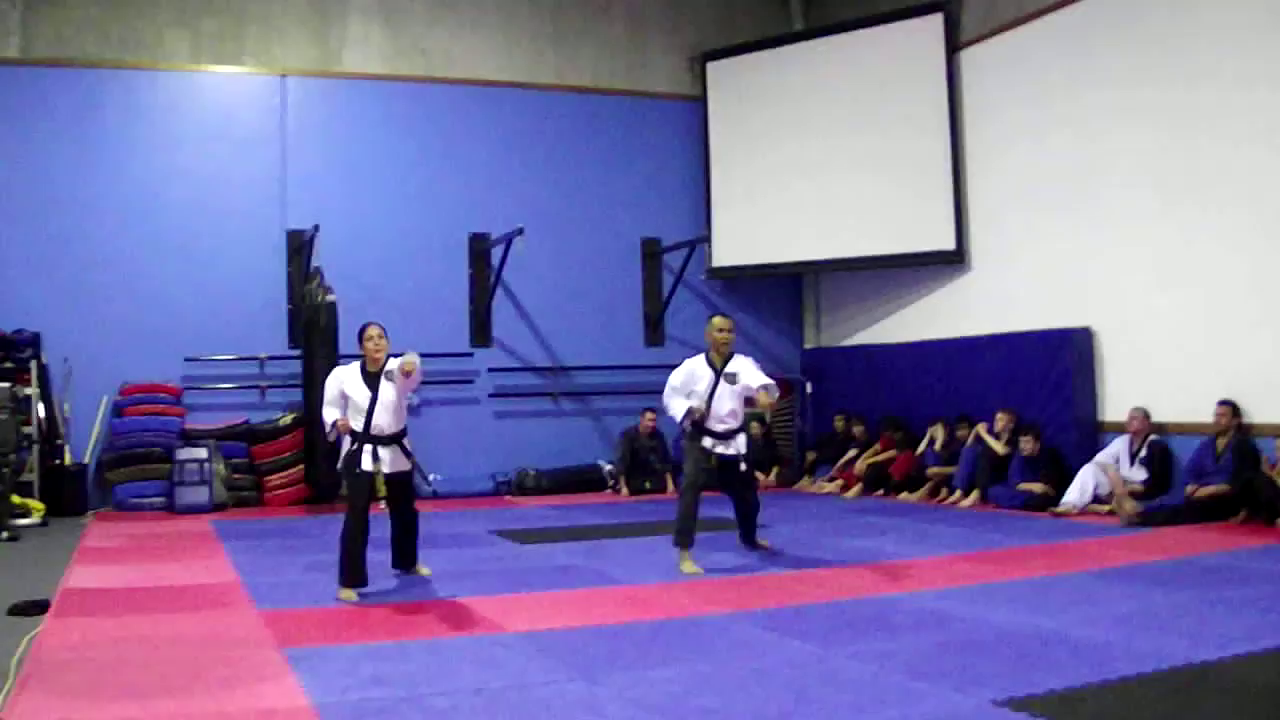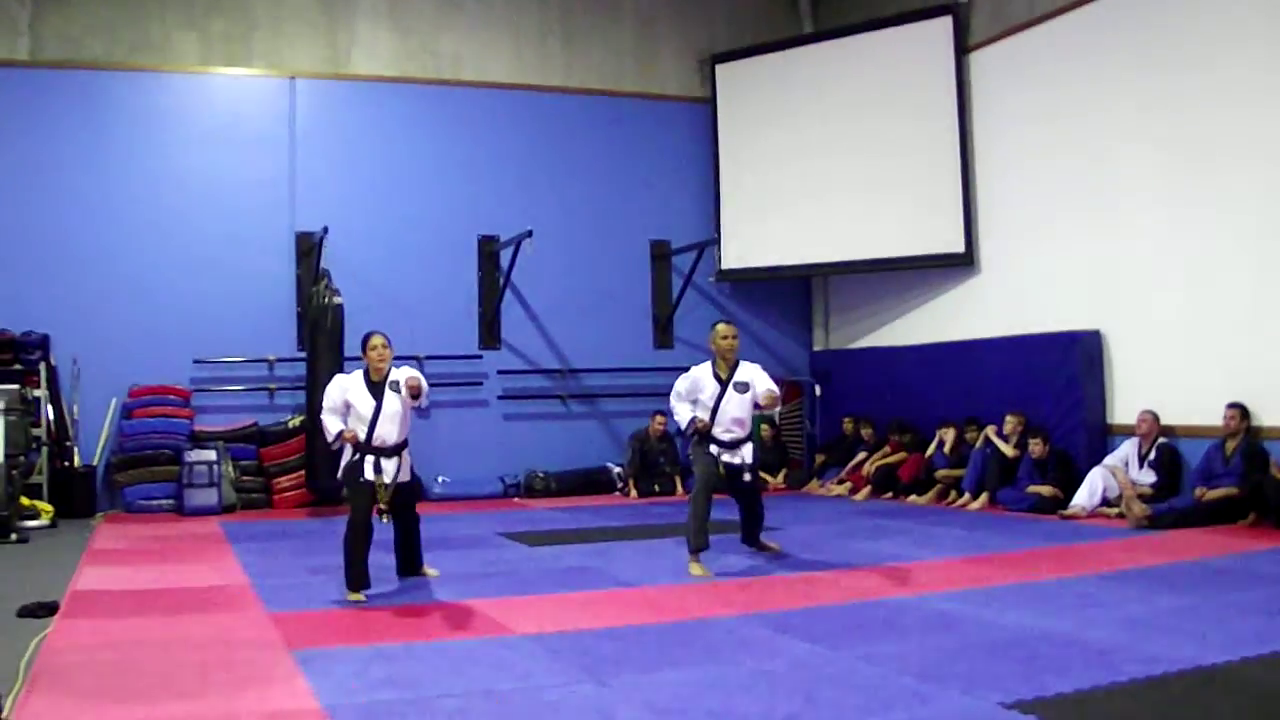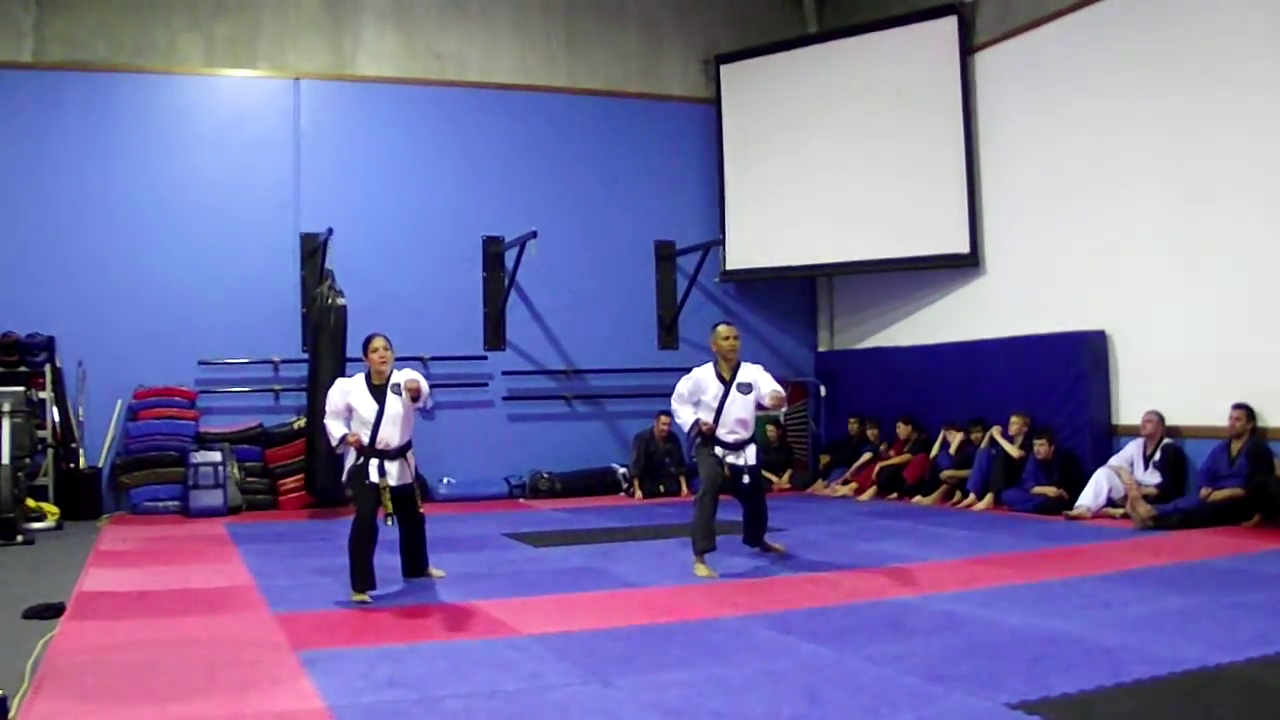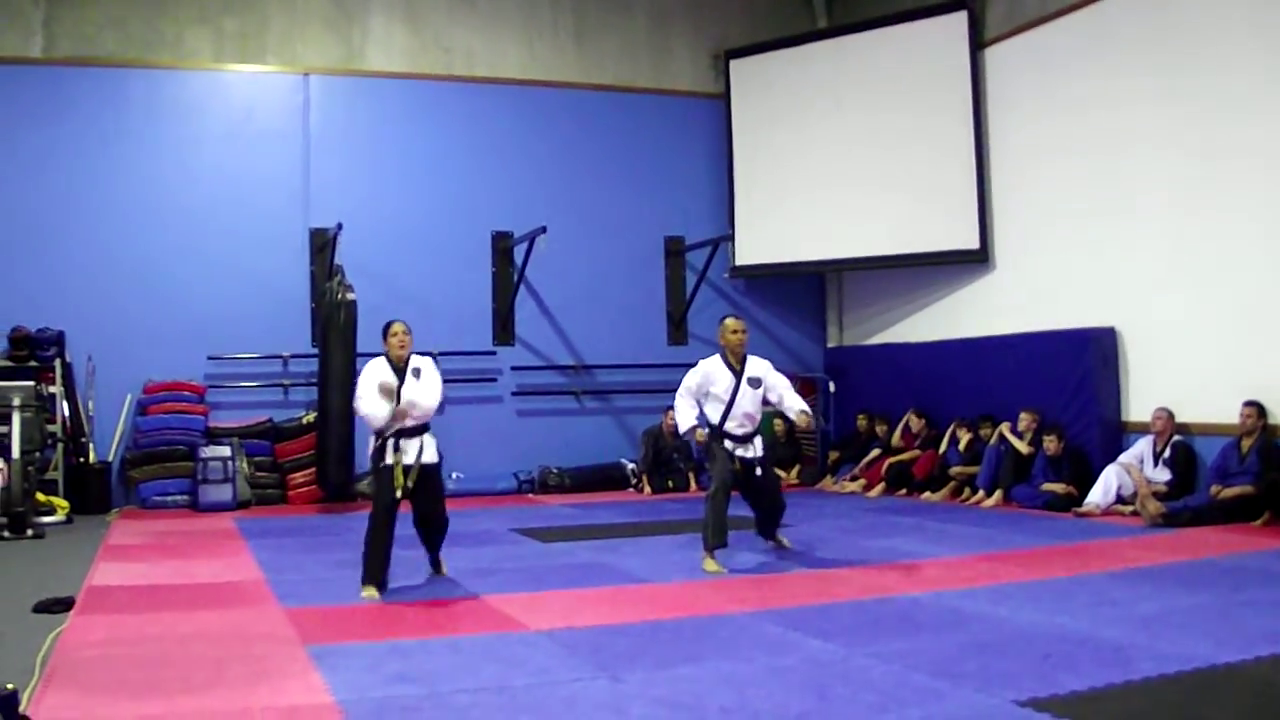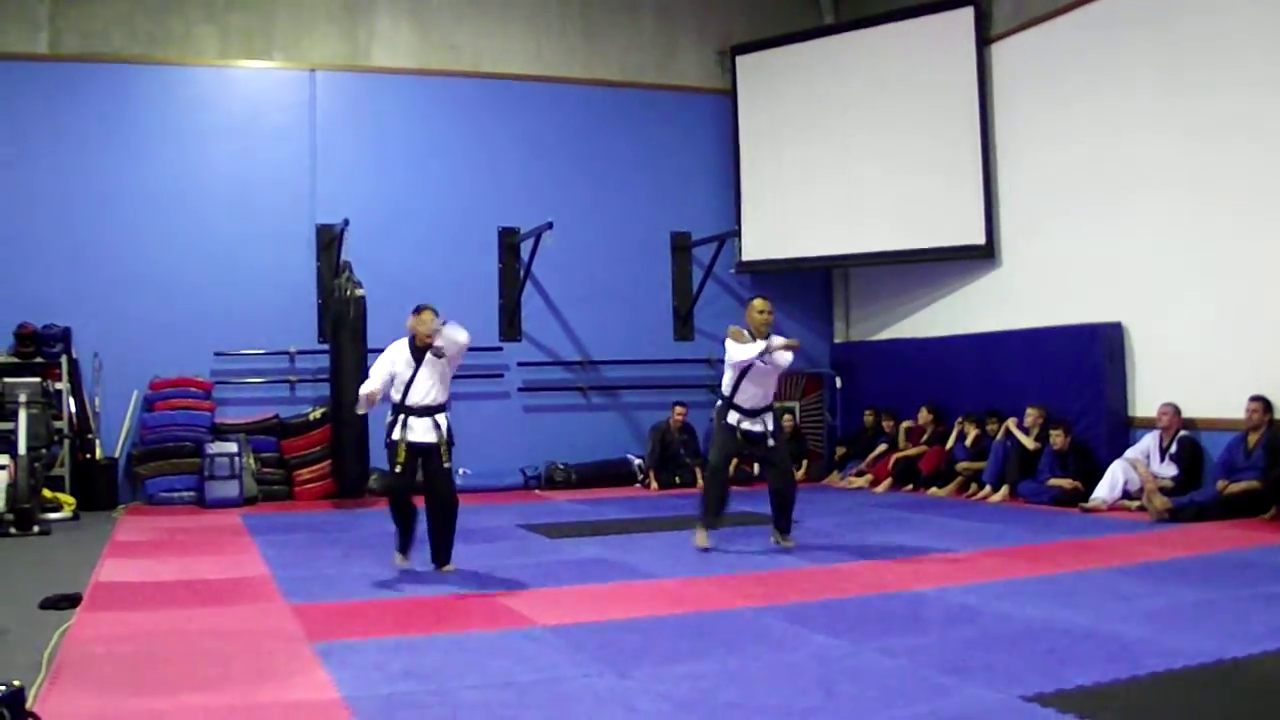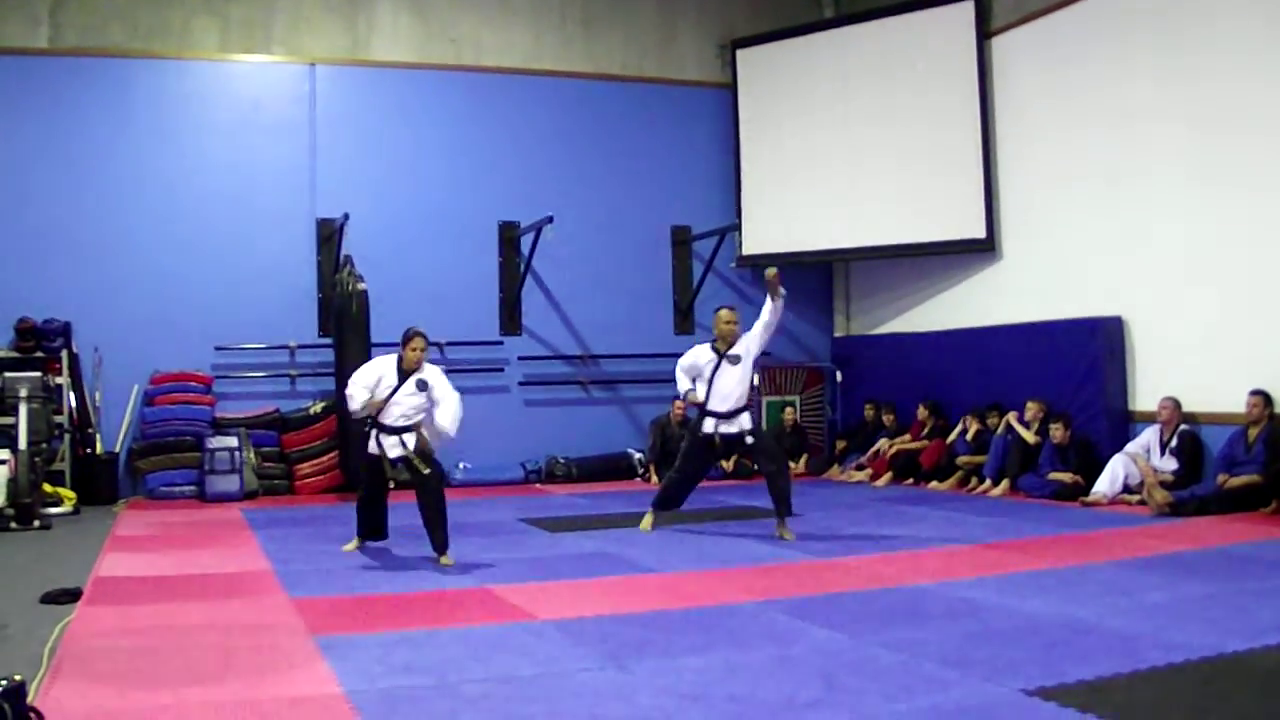
dt=0.4s
person 1, frame 1
left shoulder: (398, 368)
right shoulder: (345, 375)
left elbow: (410, 377)
right elbow: (331, 405)
left wrist: (410, 368)
right wrist: (335, 422)
left hip: (395, 452)
right hip: (360, 454)
left knee: (405, 511)
right knee: (357, 515)
left ankle: (407, 562)
right ankle: (349, 582)
person 1, frame 2
left shoulder: (403, 377)
right shoulder: (348, 383)
left elbow: (416, 395)
right elbow: (330, 412)
left wrist: (416, 387)
right wrist: (340, 433)
left hip: (395, 461)
right hip: (361, 462)
left knee: (406, 518)
right knee: (360, 520)
left ankle: (413, 566)
right ankle: (355, 585)
person 1, frame 3
left shoulder: (405, 380)
right shoulder: (349, 387)
left elbow: (421, 395)
right elbow: (333, 417)
left wrist: (416, 390)
right wrist: (343, 437)
left hip: (400, 463)
right hip: (365, 465)
left knee: (413, 519)
right knee: (365, 521)
left ankle: (418, 566)
right ankle: (361, 586)
person 1, frame 4
left shoulder: (424, 364)
right shoulder: (374, 368)
left elbow: (431, 399)
right elbow: (366, 407)
left wrist: (398, 395)
right wrist: (392, 413)
left hip: (422, 447)
right hip: (388, 450)
left knee: (433, 512)
right knee: (383, 513)
left ankle: (435, 560)
right ankle: (372, 581)
person 1, frame 5
left shoulder: (446, 347)
right shoulder: (397, 349)
left elbow: (460, 340)
right elbow: (378, 376)
left wrist: (438, 329)
right wrist: (368, 394)
left hip: (435, 427)
right hip: (403, 427)
left knee: (442, 494)
right knee: (399, 489)
left ankle: (442, 558)
right ankle: (404, 545)
person 1, frame 6
left shoulder: (432, 375)
right shoulder: (382, 364)
left elbow: (451, 404)
right elbow: (355, 386)
left wrist: (437, 428)
right wrist: (365, 404)
left hip: (412, 441)
right hip: (380, 439)
left knee: (431, 489)
right knee: (371, 491)
left ankle: (442, 549)
right ankle: (364, 535)
person 2, frame 1
left shoulder: (744, 364)
right shoulder: (692, 366)
left elbow: (761, 383)
right elbow: (671, 396)
left wrist: (766, 394)
right wrist: (688, 412)
left hip: (733, 443)
right hip: (700, 440)
left knee: (746, 493)
right knee: (691, 486)
left ankle: (750, 538)
right ankle: (685, 552)
person 2, frame 2
left shoulder: (751, 371)
right shoulder: (698, 374)
left elbow: (766, 390)
right elbow: (678, 399)
left wrist: (771, 397)
right wrist: (691, 421)
left hip: (740, 449)
right hip: (707, 447)
left knee: (751, 499)
right knee: (702, 491)
left ankle: (754, 540)
right ankle: (694, 557)
person 2, frame 3
left shoulder: (754, 372)
right shoulder: (700, 376)
left elbow: (770, 390)
right elbow: (679, 402)
left wrist: (777, 398)
right wrist: (695, 423)
left hip: (743, 451)
right hip: (711, 448)
left knee: (755, 500)
right knee: (708, 491)
left ankle: (758, 540)
right ankle: (699, 558)
person 2, frame 4
left shoulder: (761, 366)
right shoulder: (707, 368)
left elbow: (783, 392)
right elbow: (685, 396)
left wrist: (801, 412)
right wrist: (689, 426)
left hip: (750, 445)
right hip: (720, 442)
left knee: (771, 497)
right knee: (720, 489)
left ankle: (767, 530)
right ankle: (709, 555)
person 2, frame 5
left shoulder: (775, 340)
right shoulder: (735, 340)
left elbow: (782, 361)
right elbow: (742, 356)
left wrist: (748, 341)
right wrist: (772, 346)
left hip: (763, 420)
right hip: (731, 417)
left knee: (782, 477)
right knee: (717, 468)
left ankle: (781, 531)
right ankle: (705, 526)
person 2, frame 6
left shoulder: (747, 344)
right shoulder: (700, 352)
left elbow: (770, 318)
right elbow: (682, 370)
left wrist: (774, 288)
right wrist: (687, 394)
left hip: (741, 424)
right hip: (708, 427)
left knee: (777, 466)
right knee: (684, 473)
left ankle: (782, 522)
right ankle: (654, 512)
